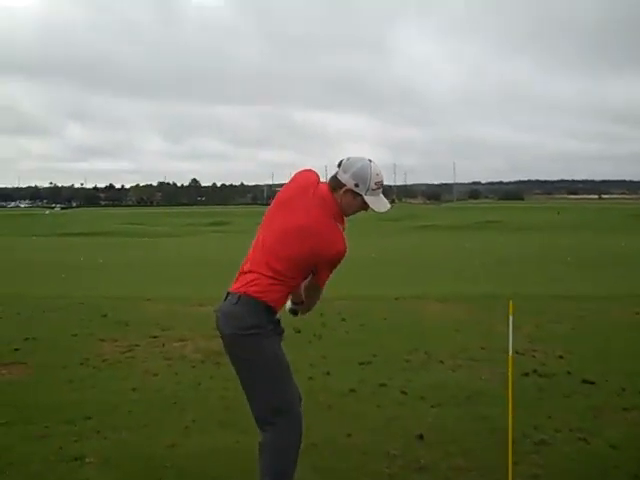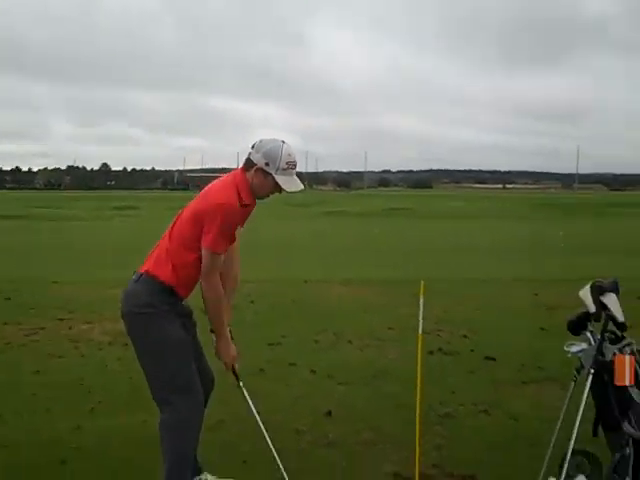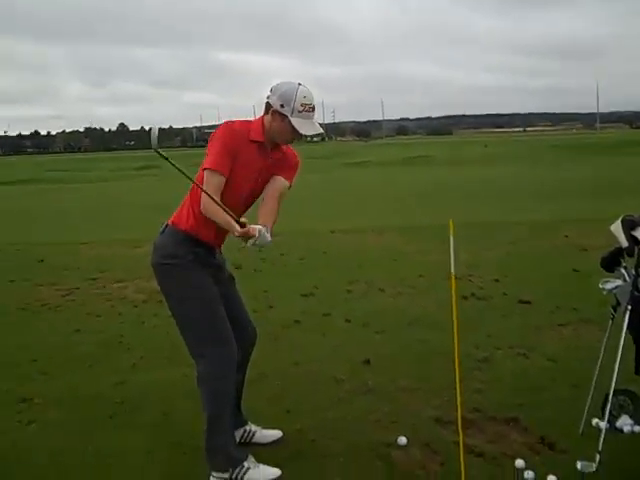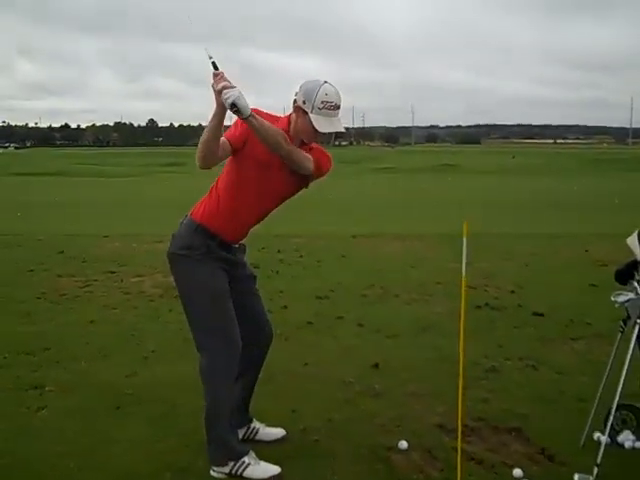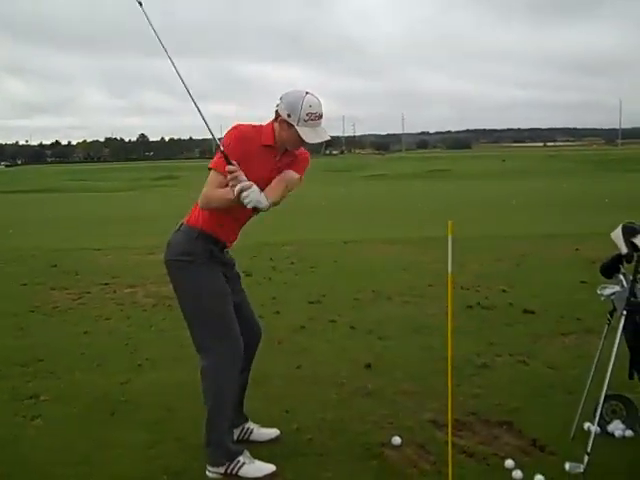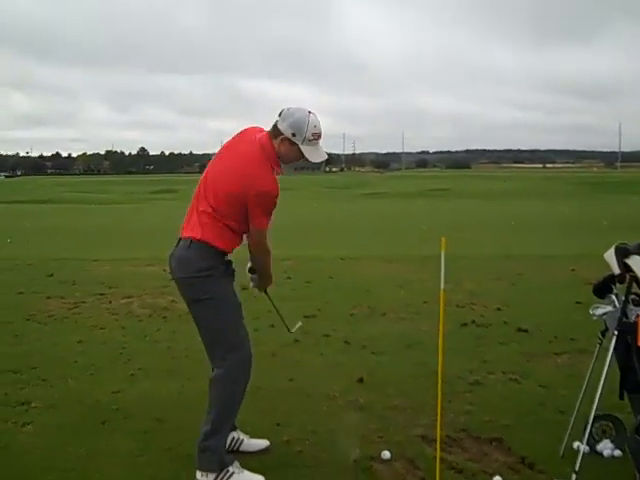
dt=0.3s
person 1, frame 1
left shoulder: (305, 180)
right shoulder: (333, 243)
right elbow: (312, 293)
right wrist: (304, 302)
left hip: (238, 307)
right hip: (251, 320)
left knee: (287, 406)
right knee: (284, 422)
person 1, frame 2
left shoulder: (244, 193)
right shoulder: (225, 203)
left elbow: (228, 259)
right elbow: (209, 278)
left wrist: (224, 328)
right wrist: (225, 340)
left hip: (169, 299)
right hip: (150, 300)
left knee: (201, 383)
right knee: (183, 400)
person 1, frame 3
left shoulder: (287, 160)
right shoulder: (231, 133)
left elbow: (271, 201)
right elbow: (206, 202)
left wrist: (261, 231)
right wrist: (235, 227)
left hip: (208, 251)
right hip: (180, 251)
left knee: (242, 337)
right knee: (217, 352)
left ankle: (233, 426)
person 1, frame 4
left shoulder: (319, 161)
right shoulder: (255, 122)
left elbow: (283, 149)
right elbow: (204, 159)
left wrist: (245, 111)
right wrist: (221, 110)
left hip: (231, 250)
right hip: (196, 244)
left knee: (258, 335)
right knee: (222, 348)
left ankle: (237, 421)
person 1, frame 5
left shoulder: (299, 160)
right shoulder: (242, 137)
left elbow: (277, 191)
right elbow: (206, 199)
left wrist: (258, 195)
right wrist: (239, 192)
left hip: (218, 251)
right hip: (192, 250)
left knee: (248, 335)
right knee: (223, 348)
left ankle: (232, 422)
person 1, frame 6
left shoulder: (249, 135)
right shoulder: (265, 185)
right elbow: (258, 245)
left wrist: (258, 268)
right wrist: (265, 276)
left hip: (188, 253)
right hip: (204, 262)
left knee: (228, 348)
right knee: (235, 358)
left ankle: (221, 431)
